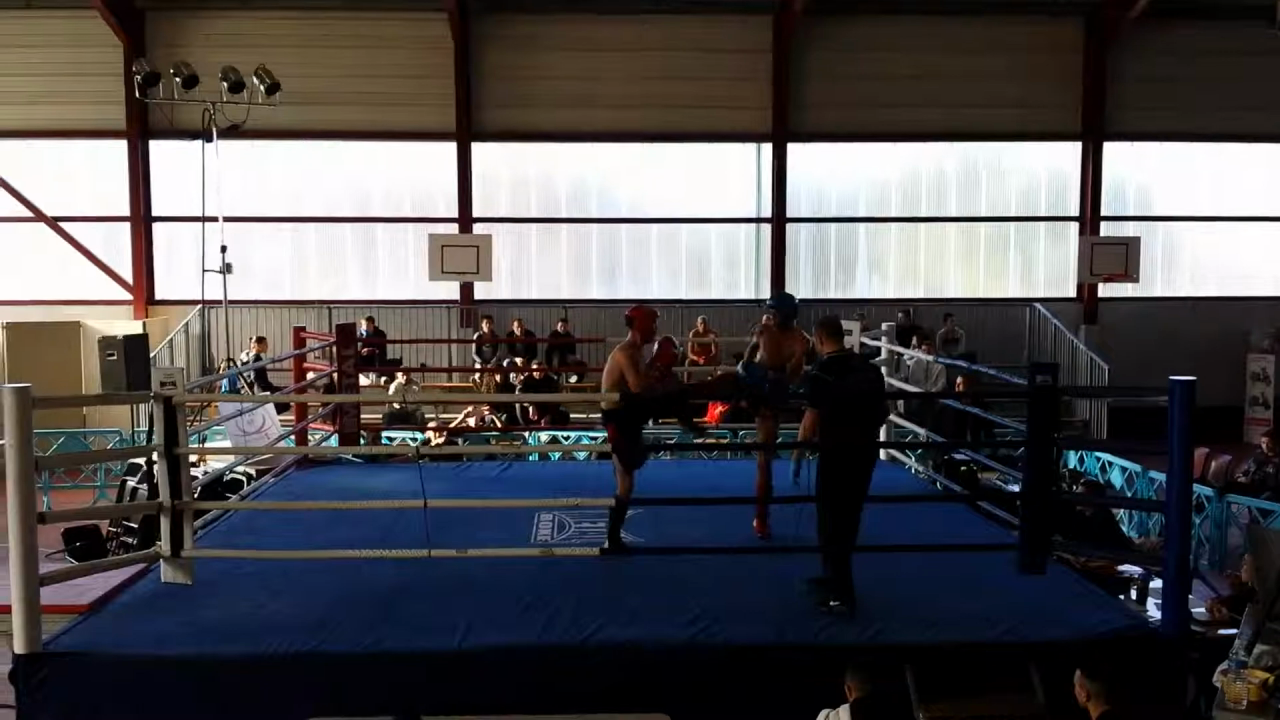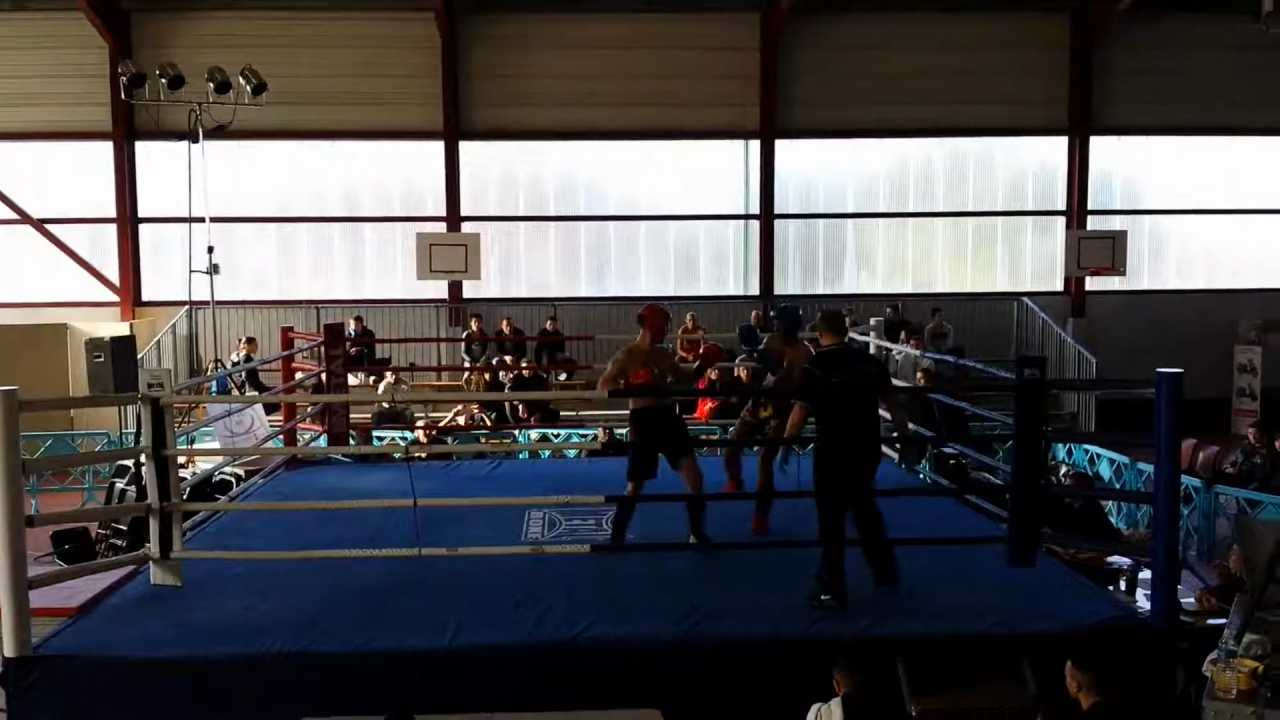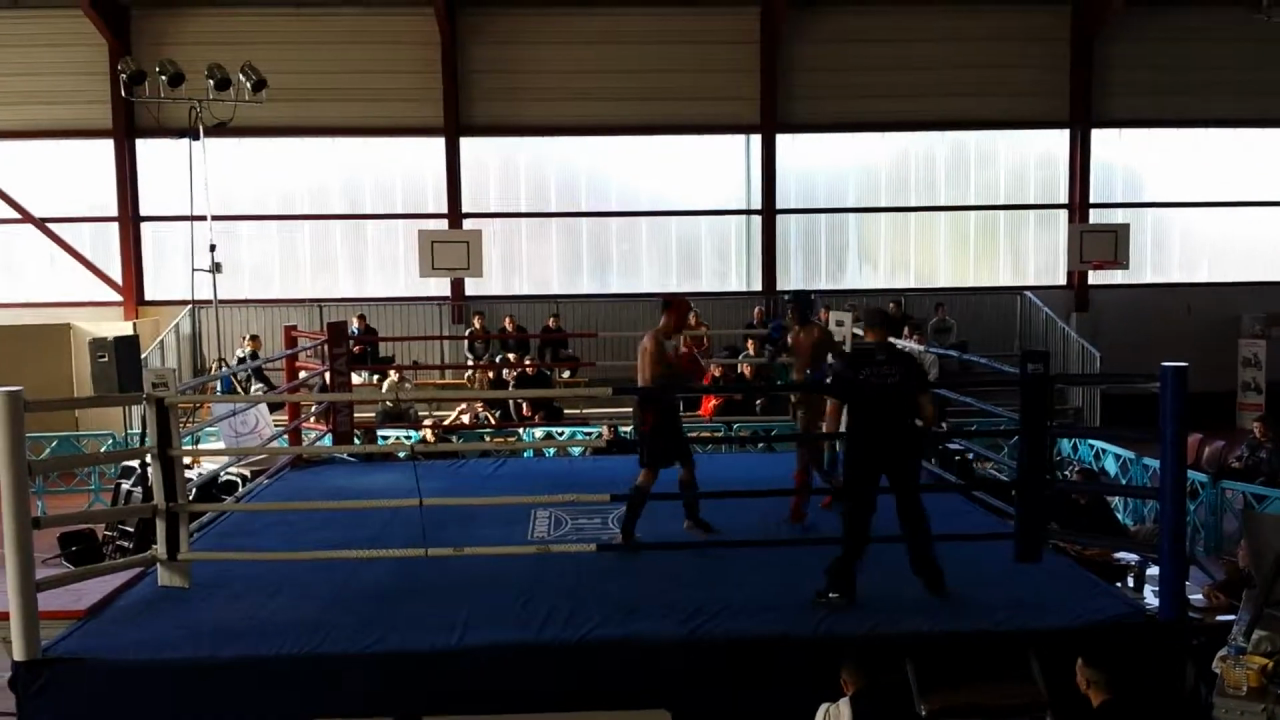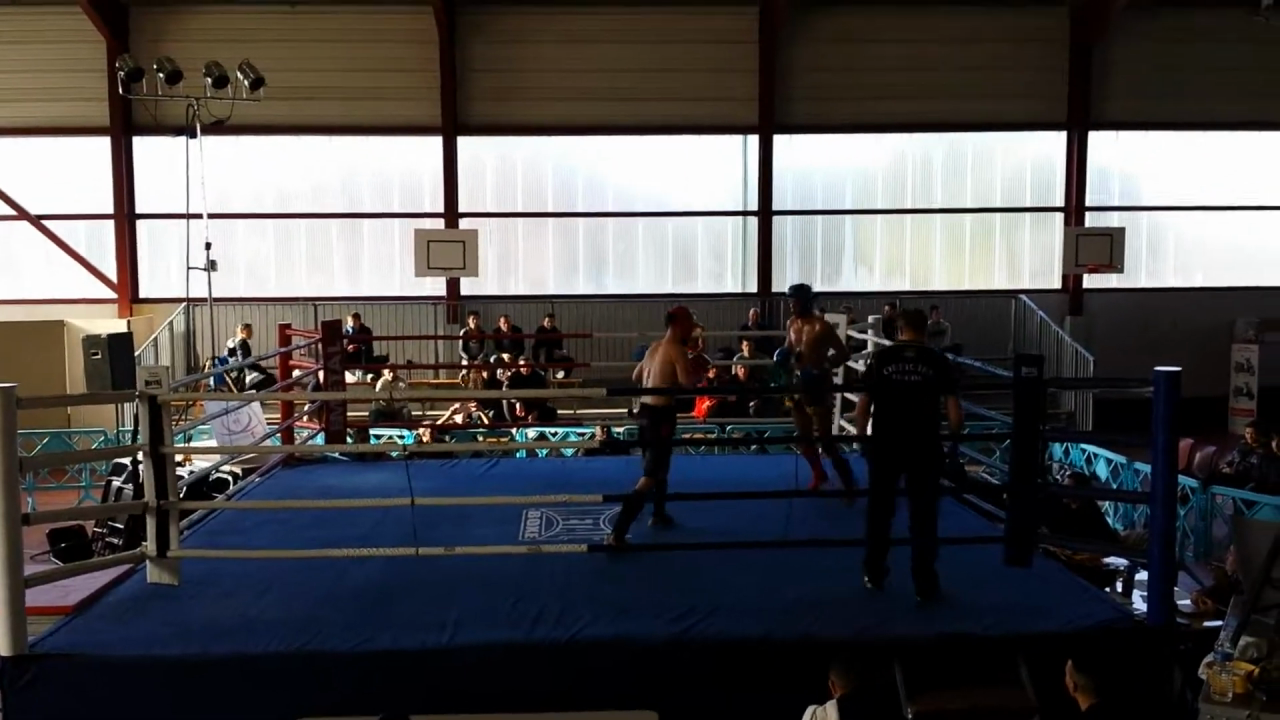
dt=0.3s
person 1, frame 1
left shoulder: (822, 372)
right shoulder: (869, 368)
left elbow: (811, 421)
right elbow: (884, 412)
left hip: (837, 454)
right hip: (866, 451)
left knee: (832, 522)
right knee: (848, 519)
left ankle: (840, 594)
right ankle: (835, 580)
person 1, frame 2
left shoulder: (816, 366)
right shoulder: (870, 362)
left elbow: (800, 415)
right elbow: (893, 405)
left wrist: (784, 450)
right wrist: (905, 437)
left hip: (833, 449)
right hip: (867, 447)
left knee: (831, 518)
right knee: (866, 509)
left ankle: (832, 590)
right ankle: (886, 573)
person 1, frame 3
left shoulder: (849, 363)
right shoulder: (908, 362)
left elbow: (834, 412)
right elbow: (928, 410)
left wrist: (830, 450)
right wrist: (923, 437)
left hip: (863, 448)
right hip: (903, 446)
left knee: (856, 516)
right knee: (913, 513)
left ankle: (840, 586)
right ankle: (933, 581)
person 1, frame 4
left shoulder: (880, 358)
right shoulder: (938, 362)
left elbow: (862, 405)
right elbow: (954, 409)
left wrist: (862, 437)
right wrist: (954, 442)
left hip: (885, 445)
right hip: (924, 446)
left knee: (880, 509)
right knee: (924, 515)
left ankle: (874, 573)
right ankle: (924, 585)
person 2, frame 1
left shoulder: (634, 351)
right shoulder: (626, 354)
right elbow: (639, 388)
left hip: (630, 409)
right hip: (616, 417)
right knee: (626, 482)
person 2, frame 2
left shoulder: (664, 353)
right shoulder: (624, 357)
left elbow: (684, 380)
right elbow: (602, 387)
left wrist: (702, 366)
right wrist: (630, 384)
left hip: (668, 416)
right hip: (643, 420)
left knee: (693, 475)
right knee: (635, 485)
person 2, frame 3
left shoulder: (667, 341)
right shoulder: (654, 339)
right elbow: (650, 377)
left wrist: (681, 374)
right wrist: (680, 373)
left hip: (666, 405)
right hip: (651, 407)
left knee: (688, 463)
right knee: (649, 473)
person 2, frame 4
left shoulder: (655, 348)
right shoulder: (678, 350)
left elbow: (637, 376)
right elbow: (688, 386)
right wrist: (698, 375)
left hip: (646, 412)
right hip: (660, 415)
left knee: (661, 468)
right knee: (651, 479)
left ankle: (658, 514)
person 3, frame 1
left shoulder: (800, 341)
right shoulder: (765, 330)
left elbow: (791, 375)
left wrist: (769, 378)
right wrist: (744, 368)
left hip: (773, 395)
right hip: (752, 382)
left knee: (765, 460)
left ankle: (761, 517)
person 3, frame 2
left shoulder: (804, 353)
right shoulder: (772, 341)
left elbow: (795, 385)
right elbow: (758, 356)
left hip: (781, 407)
right hip: (761, 400)
left knee: (766, 461)
right knee: (733, 445)
left ankle: (761, 517)
right ankle: (735, 482)
person 3, frame 3
left shoulder: (819, 332)
right shoulder: (791, 330)
left wrist: (826, 374)
left hip: (814, 394)
right hip: (798, 391)
left knee: (805, 449)
right knee: (812, 449)
left ankle: (799, 505)
person 3, frame 4
left shoulder: (822, 327)
right shoulder: (791, 324)
left elbow: (843, 354)
left wrist: (822, 370)
right wrist: (784, 358)
left hip: (819, 387)
right hip: (799, 385)
left knee: (825, 442)
right knee: (803, 439)
left ankle: (849, 485)
right ankle: (819, 476)
